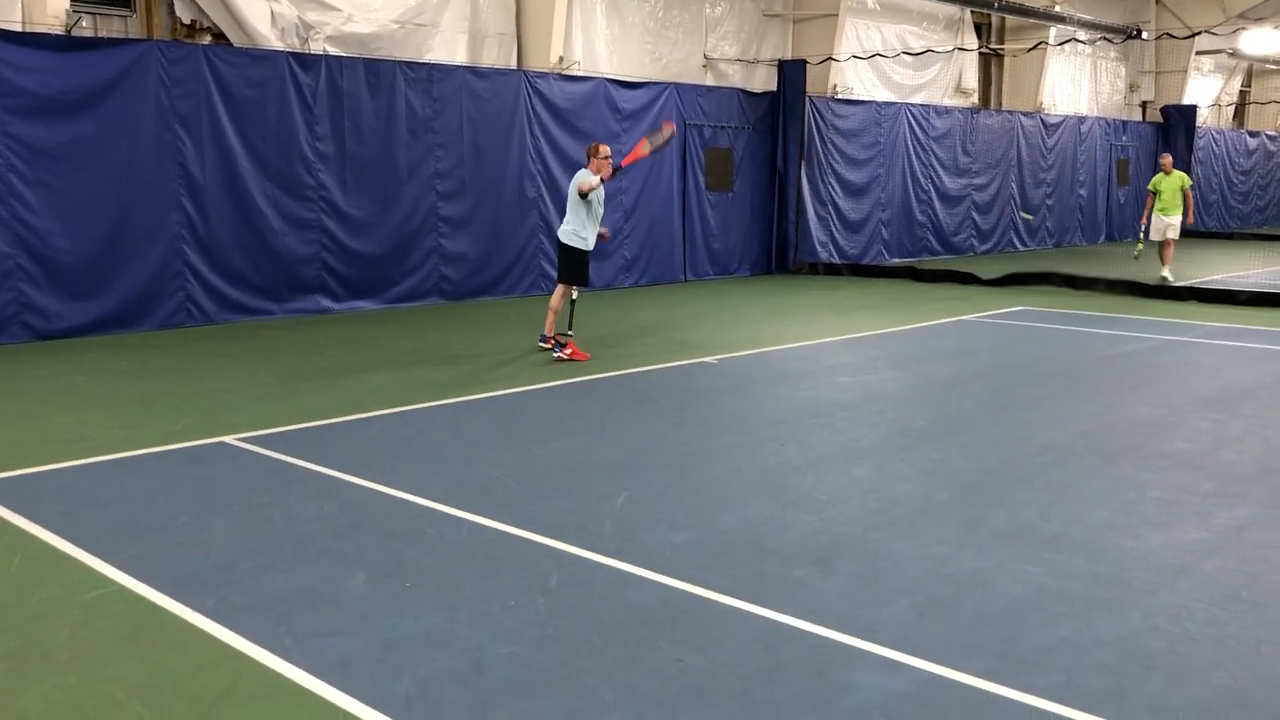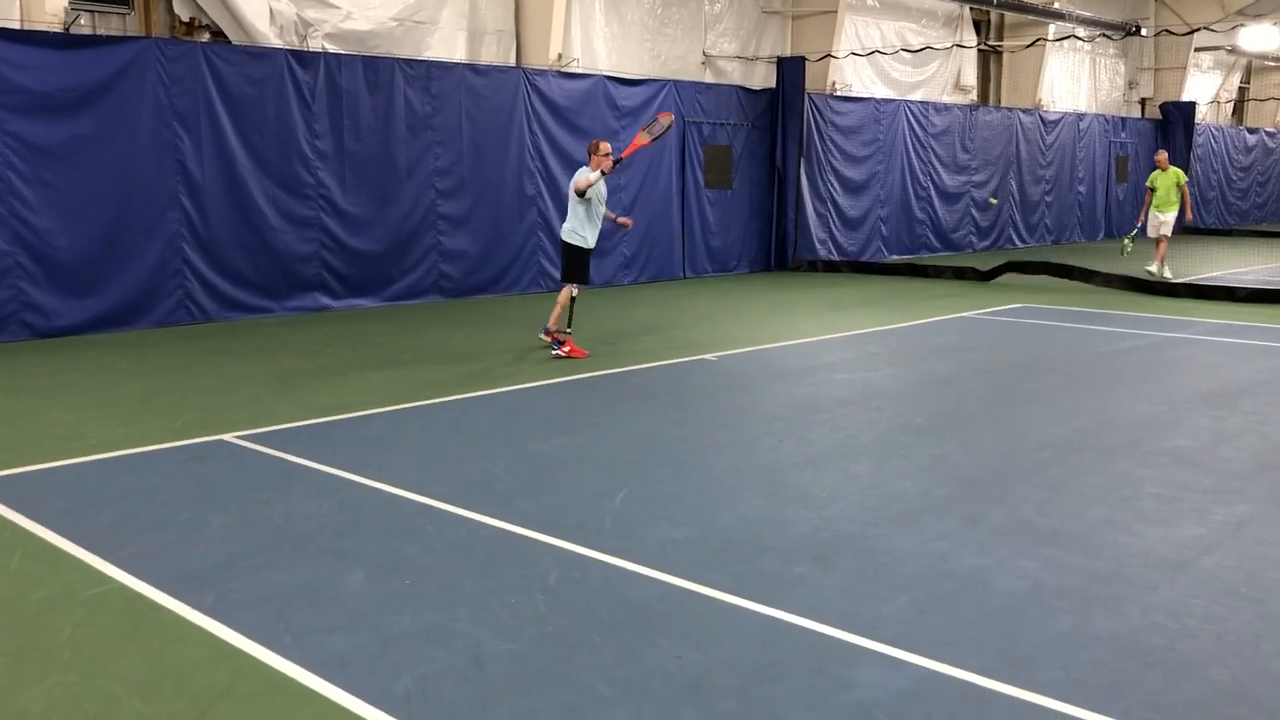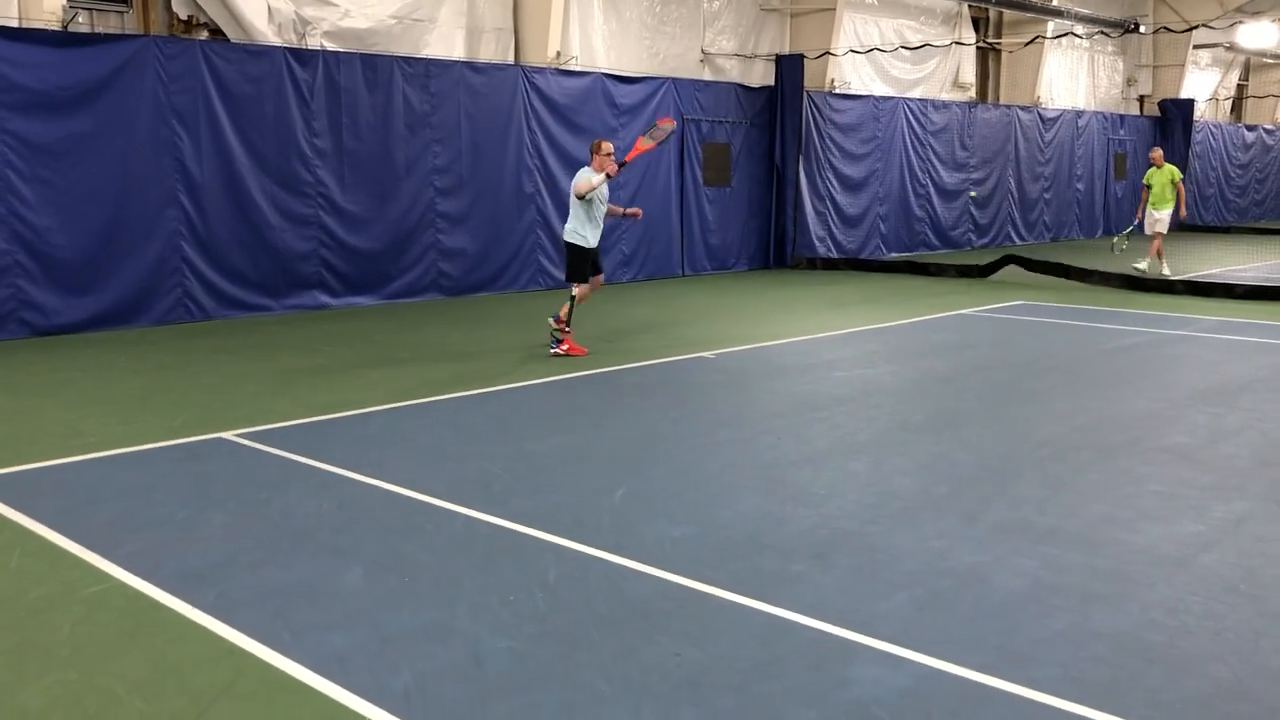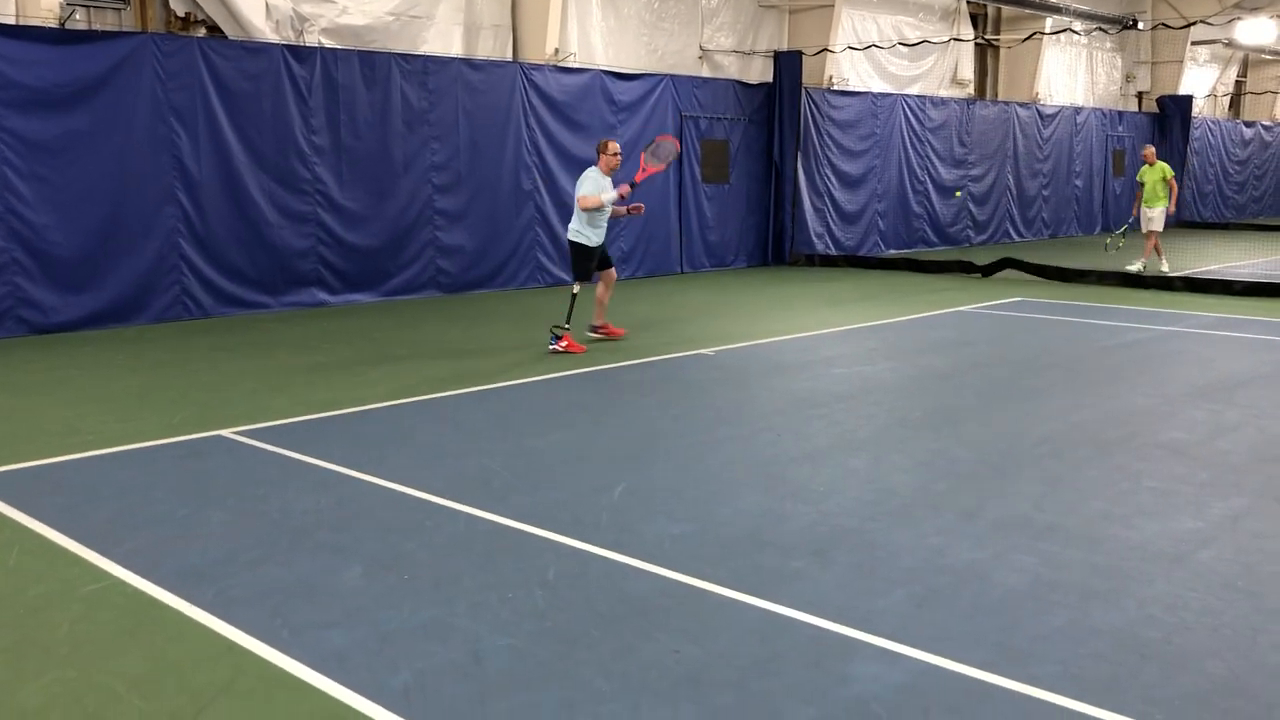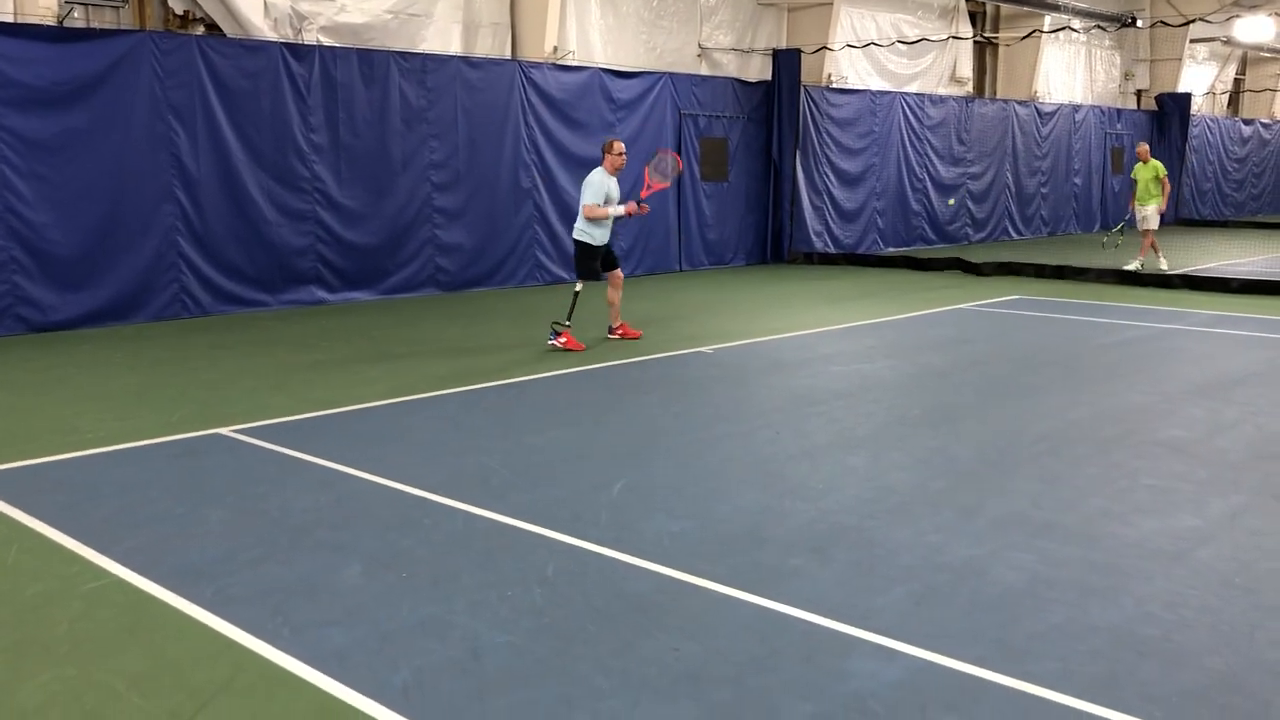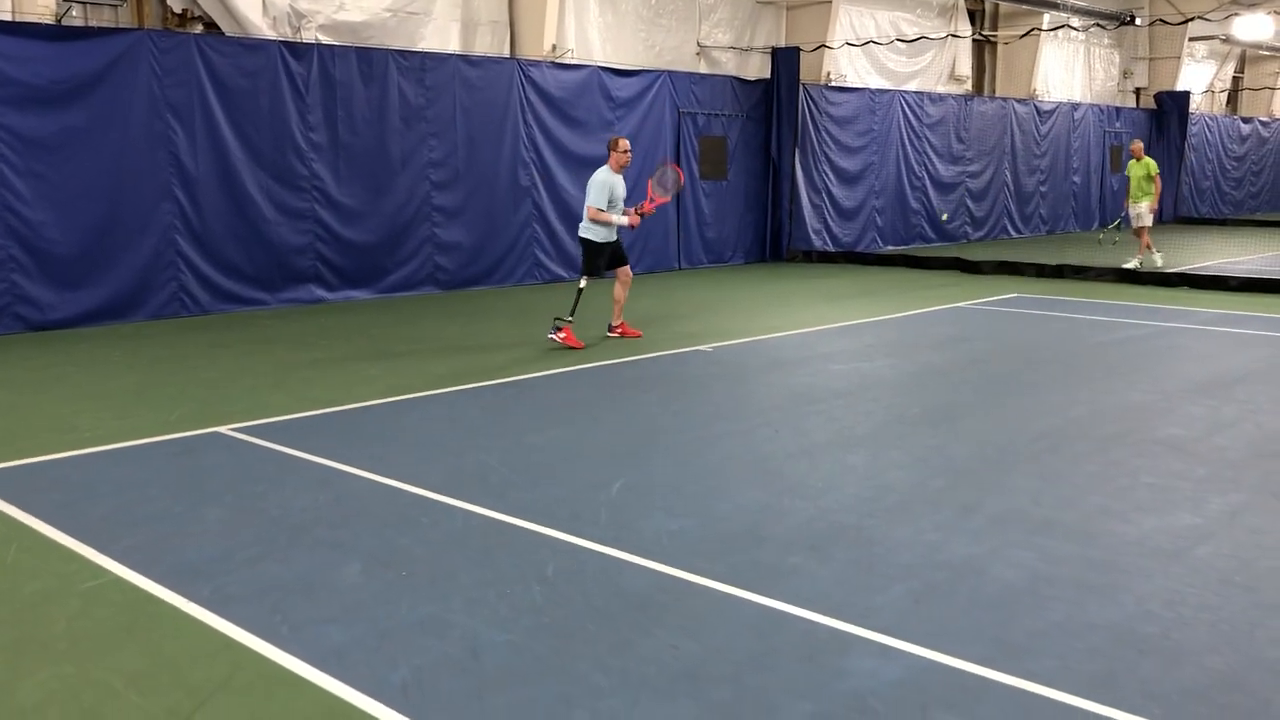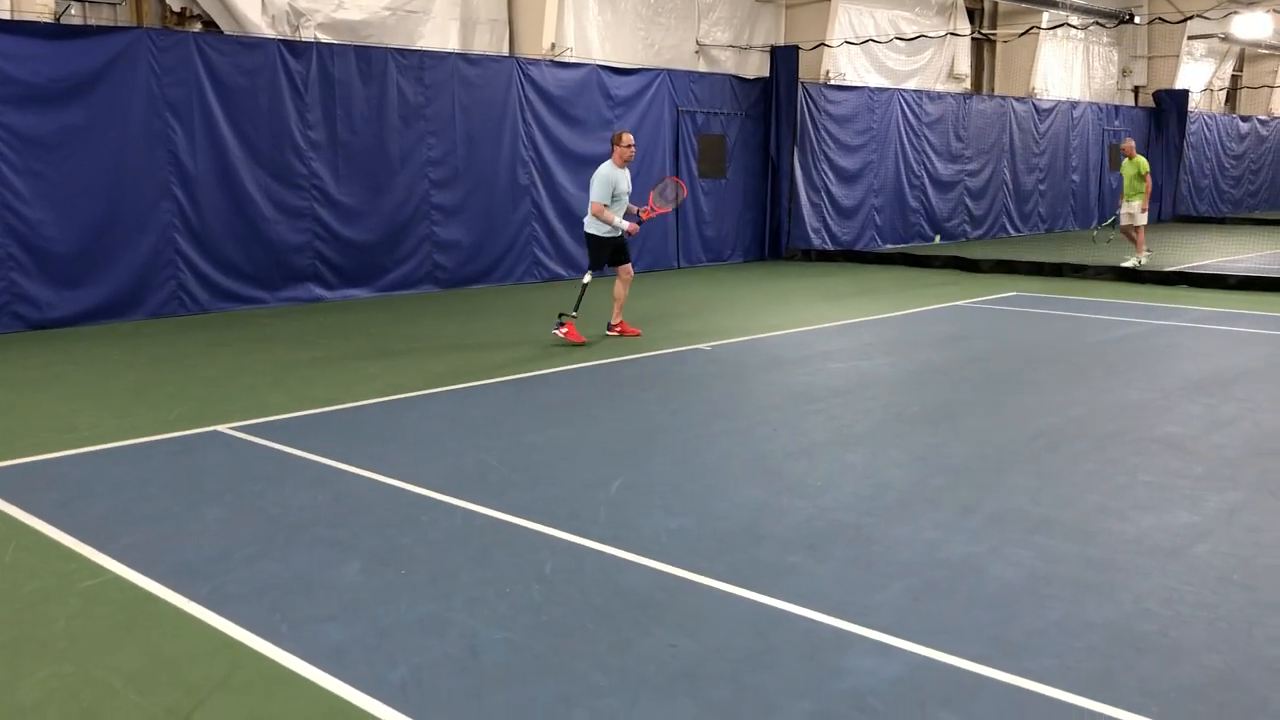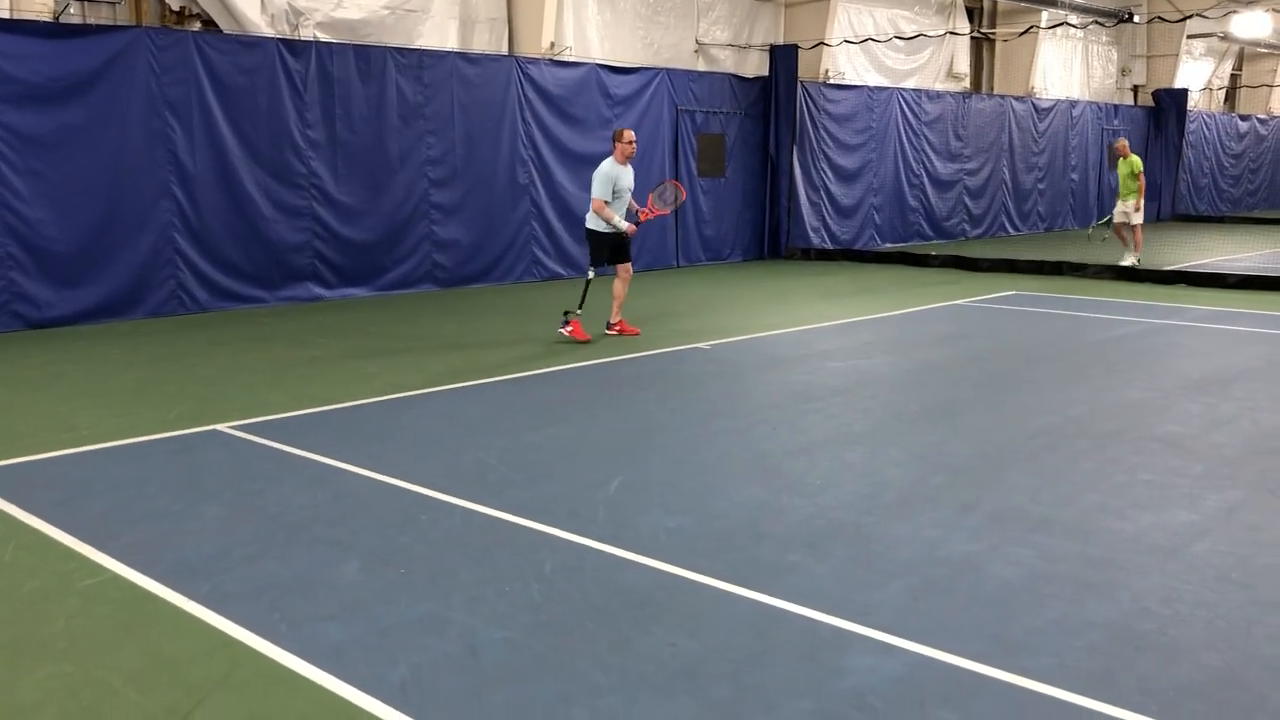
dt=0.1s
person 1, frame 1
left shoulder: (592, 179)
right shoulder: (584, 178)
right elbow: (584, 190)
left wrist: (596, 229)
right wrist: (601, 179)
left hip: (573, 241)
right hip: (575, 243)
left knee: (563, 289)
right knee: (572, 291)
left ankle: (548, 336)
right ankle: (562, 345)
person 1, frame 2
left shoulder: (595, 178)
right shoulder: (584, 175)
right elbow: (578, 187)
left wrist: (615, 218)
right wrist: (601, 172)
left hip: (580, 240)
right hip: (577, 241)
left knee: (572, 286)
right knee: (574, 288)
left ankle: (550, 329)
right ankle: (561, 343)
person 1, frame 3
left shoulder: (599, 178)
right shoulder: (586, 176)
left elbow: (602, 208)
right elbow: (578, 192)
left wrist: (624, 212)
right wrist: (604, 175)
left hip: (589, 241)
right hip: (578, 241)
left knee: (595, 282)
right knee: (578, 287)
left ankle: (561, 317)
right ankle: (560, 341)
person 1, frame 4
left shoulder: (605, 180)
right shoulder: (592, 178)
right elbow: (584, 204)
left wrist: (627, 209)
right wrist: (616, 194)
left hip: (595, 240)
right hip: (582, 240)
left knee: (610, 277)
right knee: (580, 285)
left ankle: (599, 325)
right ankle: (559, 338)
person 1, frame 5
left shoulder: (611, 179)
right shoulder: (598, 180)
right elbow: (589, 212)
left wrist: (629, 210)
right wrist: (622, 210)
left hip: (601, 240)
right hip: (587, 241)
left knee: (617, 278)
right knee: (582, 285)
left ankle: (616, 327)
right ankle: (560, 333)
person 1, frame 6
left shoulder: (618, 177)
right shoulder: (602, 179)
right elbow: (593, 214)
left wrist: (634, 212)
right wrist: (625, 220)
left hip: (609, 238)
right hip: (594, 238)
left knee: (625, 276)
right knee: (585, 282)
left ankle: (616, 325)
right ankle: (560, 328)
person 1, frame 7
left shoulder: (625, 172)
right shoulder: (605, 174)
right elbow: (596, 210)
left wrist: (636, 210)
right wrist: (625, 224)
left hip: (616, 234)
right hip: (598, 234)
left knee: (626, 274)
right knee: (590, 278)
left ankle: (615, 323)
right ankle: (565, 324)
person 1, frame 8
left shoulder: (628, 168)
right shoulder: (607, 171)
right elbow: (597, 207)
left wrist: (636, 209)
right wrist: (624, 224)
left hip: (617, 231)
right hip: (599, 230)
left knee: (625, 273)
right knee: (592, 275)
left ankle: (615, 322)
right ankle: (570, 322)
